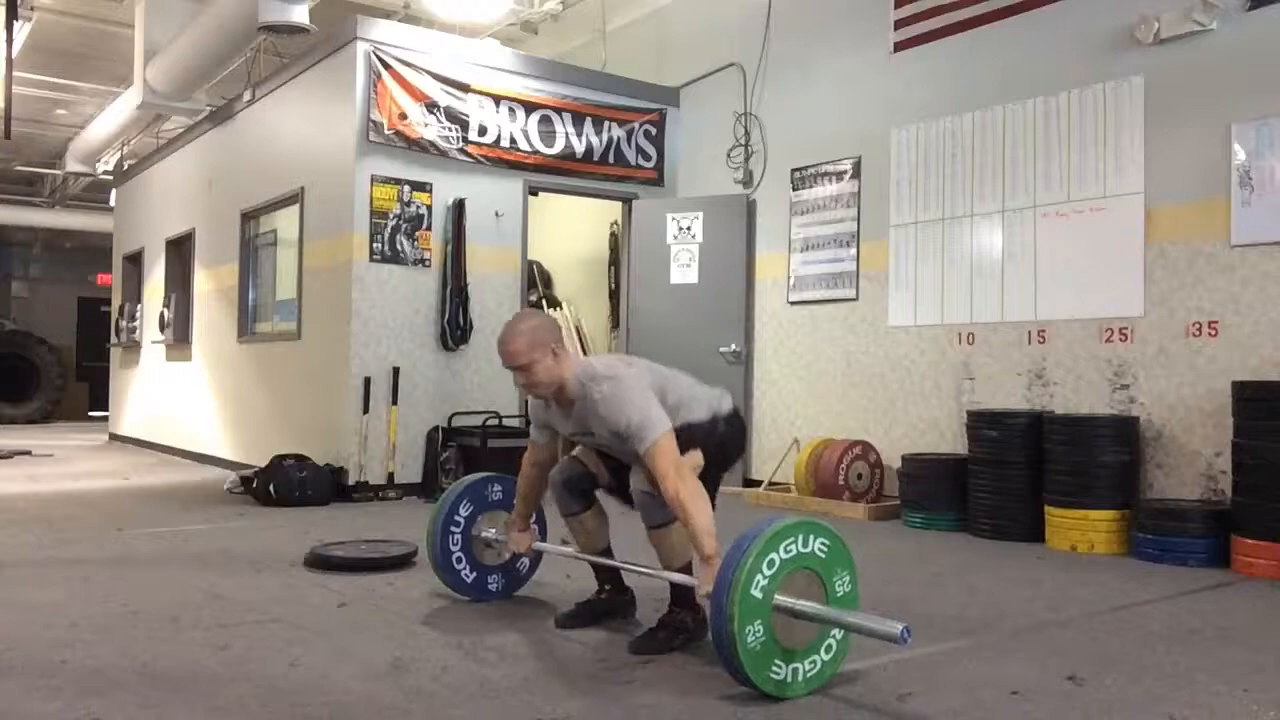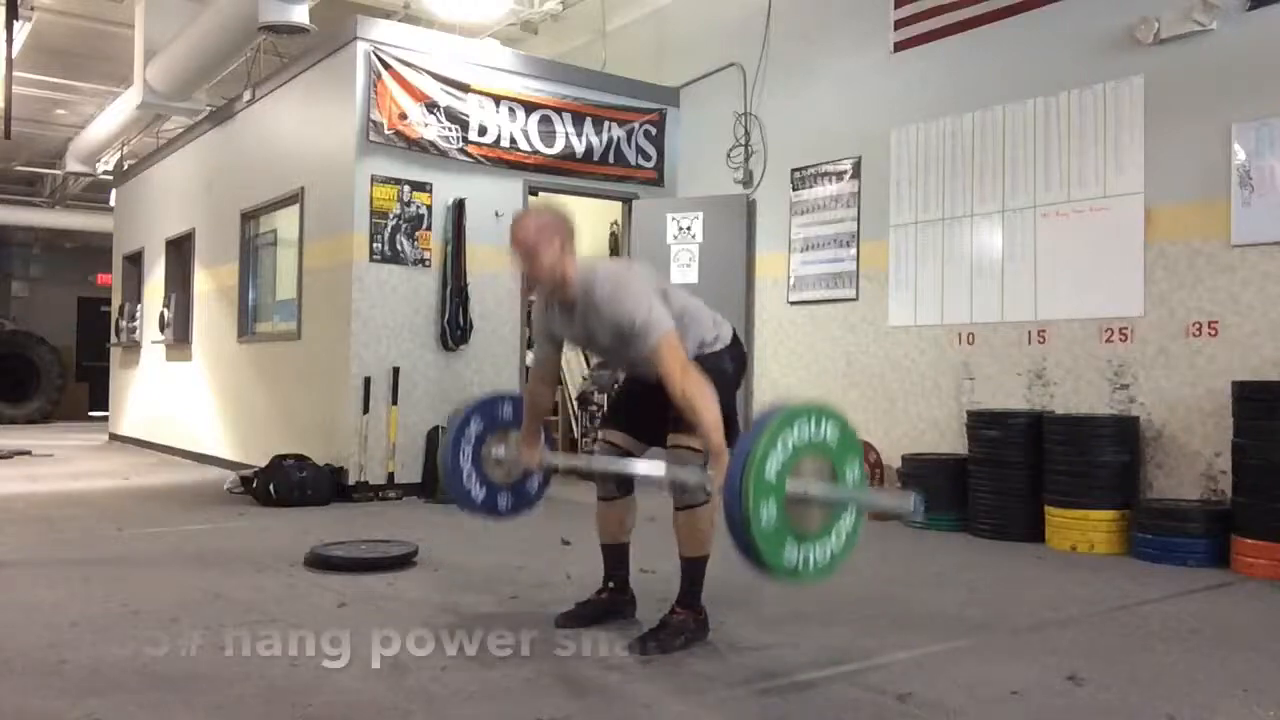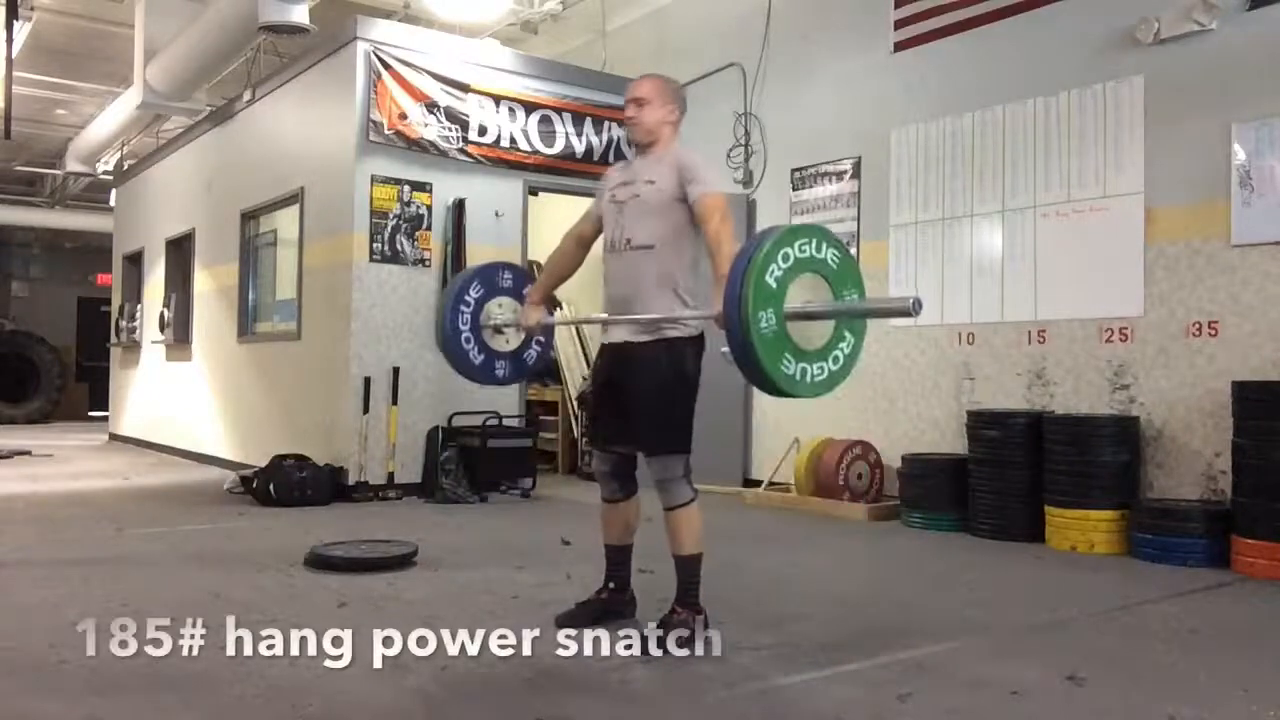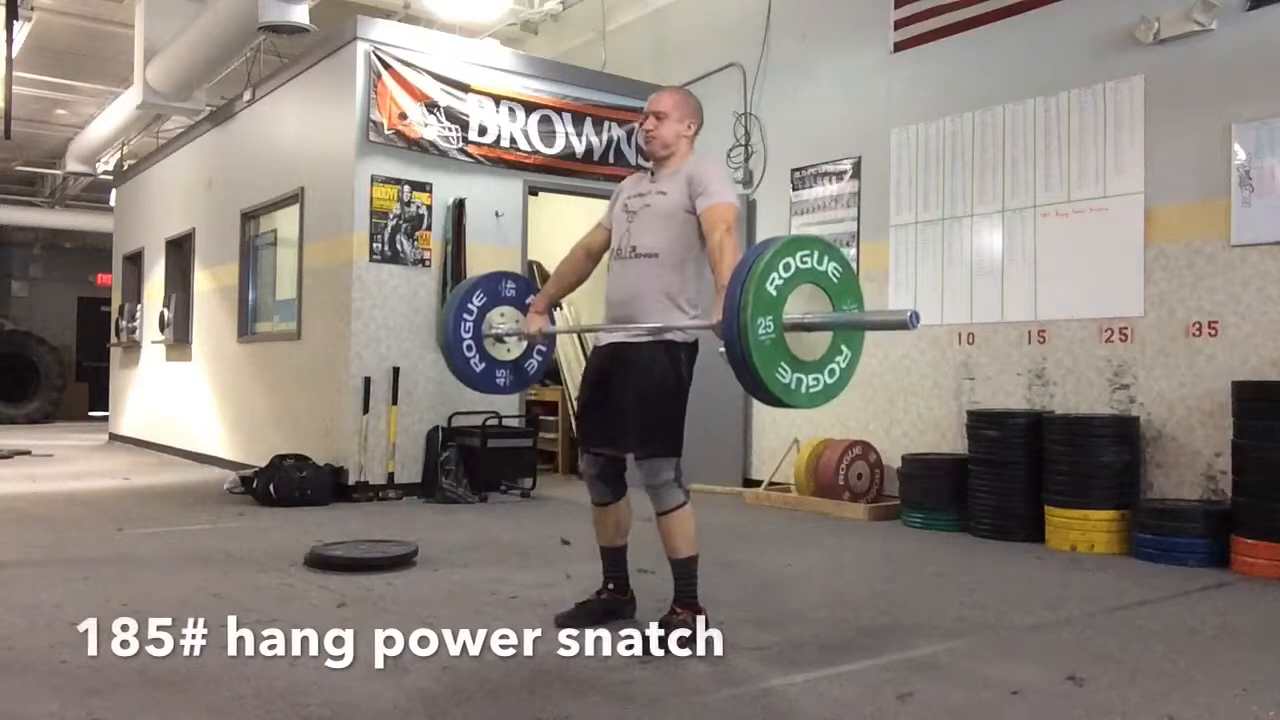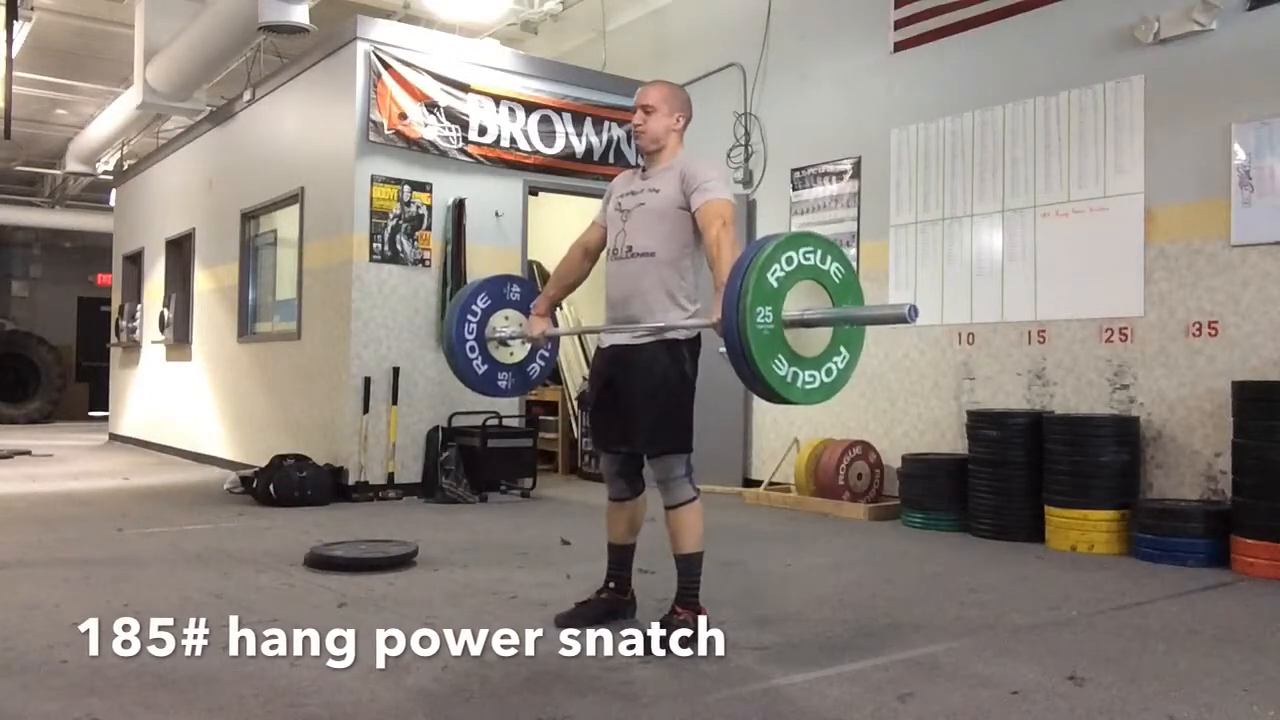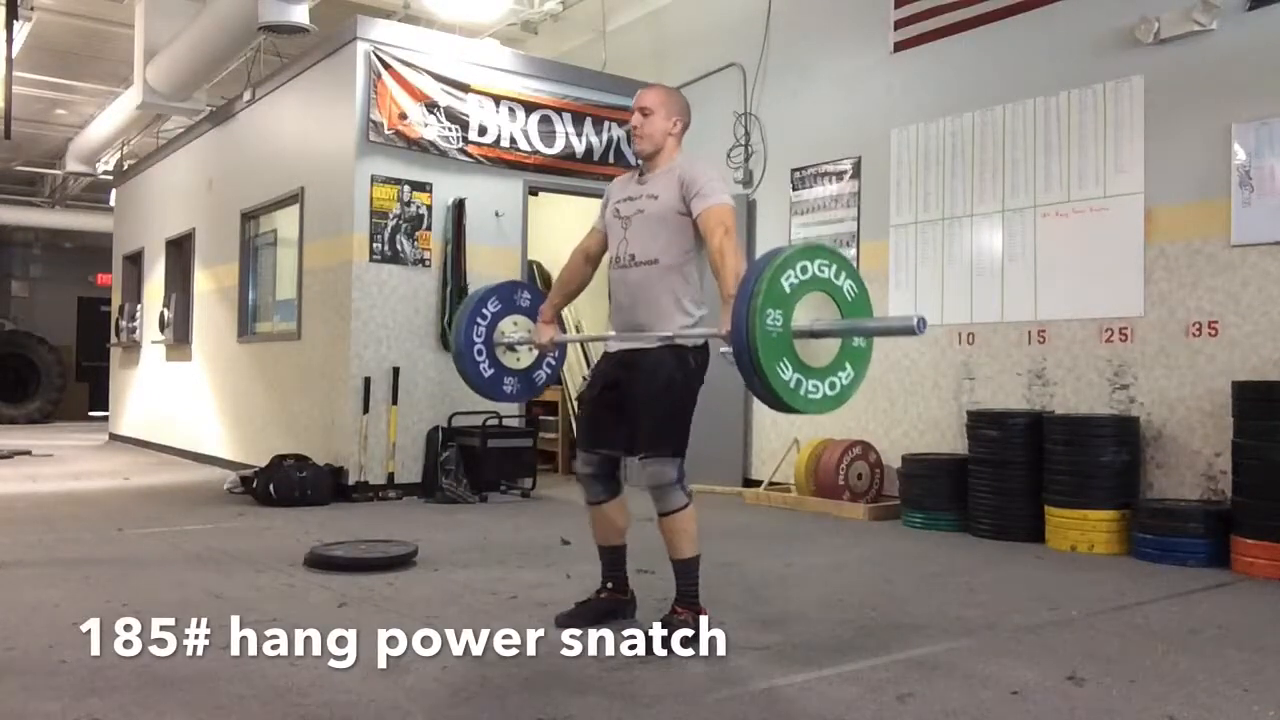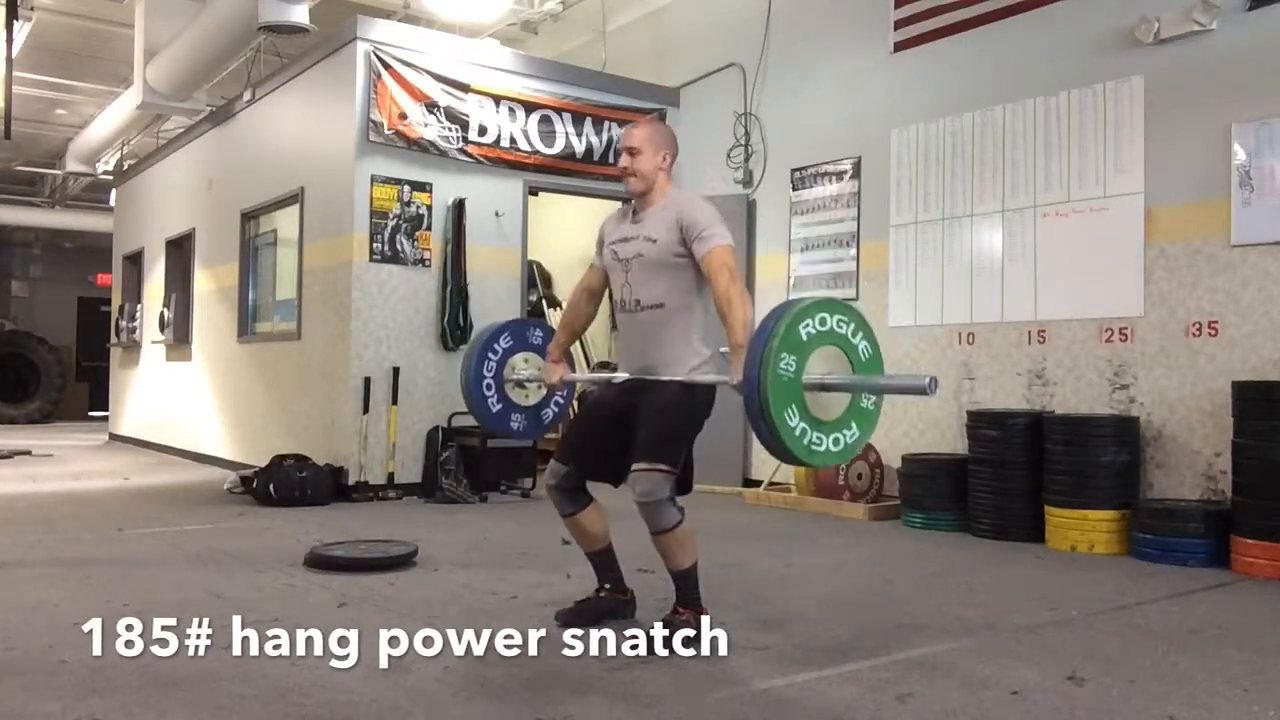
dt=0.4s
person 1, frame 1
left shoulder: (616, 390)
right shoulder: (543, 400)
left elbow: (676, 480)
right elbow: (535, 464)
left wrist: (712, 562)
right wrist: (520, 525)
left hip: (710, 423)
left knee: (651, 483)
right knee: (566, 478)
left ankle: (686, 612)
right ankle: (613, 592)
person 1, frame 2
left shoulder: (618, 293)
right shoulder: (548, 308)
left elbow: (684, 377)
right elbow: (541, 380)
left wrist: (720, 458)
right wrist: (529, 443)
left hip: (710, 352)
right hip: (645, 371)
left knee: (684, 460)
right knee: (607, 458)
left ankle: (690, 611)
right ankle: (614, 590)
person 1, frame 3
left shoulder: (687, 164)
right shoulder: (616, 176)
left elbow: (717, 221)
right elbow: (577, 239)
left wrist: (728, 291)
right wrist: (535, 298)
left hip: (668, 340)
right hip: (618, 340)
left knee: (668, 471)
right knee: (610, 466)
left ankle: (690, 609)
right ankle: (616, 591)
person 1, frame 4
left shoulder: (703, 177)
right shoulder: (629, 187)
left elbow: (722, 234)
right elbow: (588, 249)
left wrist: (727, 302)
right wrist: (540, 304)
left hip: (661, 344)
right hip: (610, 343)
left knee: (659, 473)
right knee: (598, 469)
left ankle: (688, 609)
right ankle: (616, 591)
person 1, frame 5
left shoulder: (695, 175)
right shoulder: (621, 186)
left elbow: (719, 230)
right elbow: (584, 250)
left wrist: (725, 298)
right wrist: (541, 309)
left hip: (664, 344)
right hip: (614, 345)
left knee: (671, 472)
right knee: (618, 472)
left ankle: (689, 607)
right ankle: (616, 591)
person 1, frame 6
left shoulder: (693, 178)
right shoulder: (619, 189)
left elbow: (721, 237)
right elbow: (585, 257)
left wrist: (733, 306)
right wrist: (547, 316)
left hip: (673, 349)
right hip: (621, 350)
left knee: (658, 472)
right knee: (595, 467)
left ankle: (689, 608)
right ankle: (615, 591)
person 1, frame 7
left shoulder: (690, 213)
right shoulder: (614, 226)
left elbow: (727, 281)
right elbow: (586, 296)
left wrist: (742, 354)
right wrist: (555, 355)
left hip: (683, 381)
right hip: (628, 380)
left knee: (650, 487)
right knee: (561, 477)
left ankle: (691, 609)
right ankle: (613, 591)
